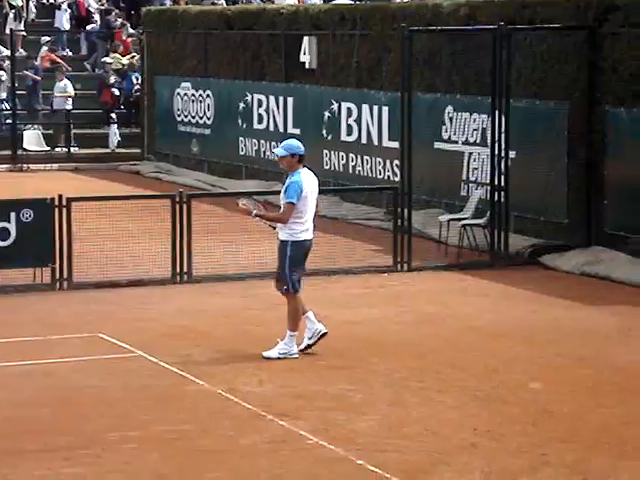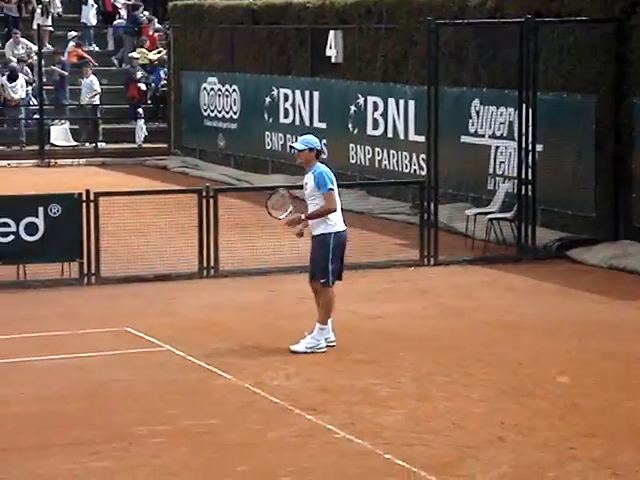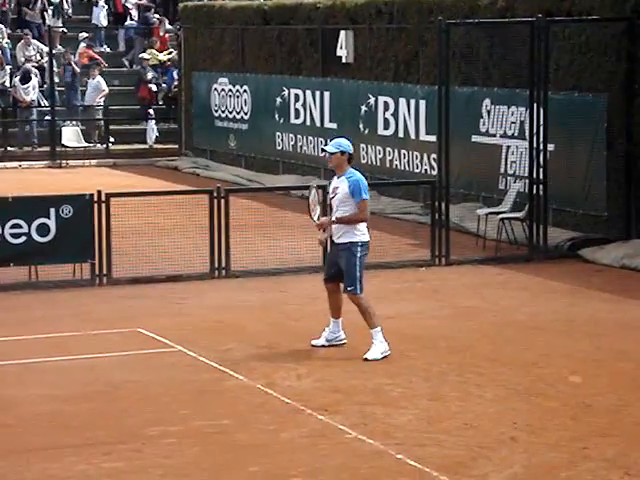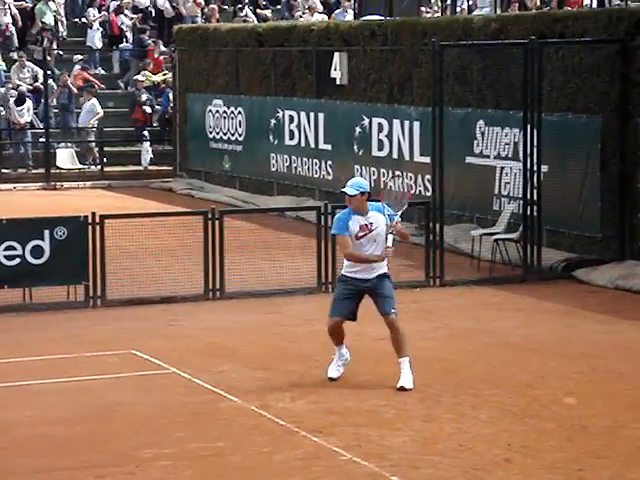
dt=0.5s
person 1, frame 1
left shoulder: (294, 182)
right shoulder: (309, 176)
left elbow: (283, 218)
right elbow: (313, 209)
left wrist: (255, 213)
left hip: (293, 241)
right hip: (302, 238)
left knee: (291, 292)
right knee: (286, 287)
left ankle: (289, 345)
right ankle: (313, 326)
person 1, frame 2
left shoulder: (321, 173)
right shoulder: (309, 175)
left elbow: (331, 206)
left wrist: (301, 218)
right wrist: (303, 225)
left hip: (331, 234)
right hip: (320, 235)
left knee: (326, 285)
right knee: (316, 284)
left ankle: (318, 338)
right ankle: (325, 334)
person 1, frame 3
left shoulder: (355, 180)
right shoulder: (334, 180)
left elbow: (364, 215)
left wrist: (332, 221)
right wrist: (327, 231)
left hip: (354, 244)
right hip: (338, 242)
left knee: (354, 294)
right knee: (330, 285)
left ankle: (379, 342)
right ankle: (335, 332)
person 1, frame 4
left shoulder: (381, 210)
right shoulder: (341, 219)
left elbow: (404, 236)
right elbow: (349, 254)
left wrist: (399, 232)
right wrist: (378, 257)
left hip: (379, 276)
right hip: (350, 278)
left knee: (392, 320)
right knee: (334, 323)
left ankle: (405, 371)
right ankle: (341, 353)
